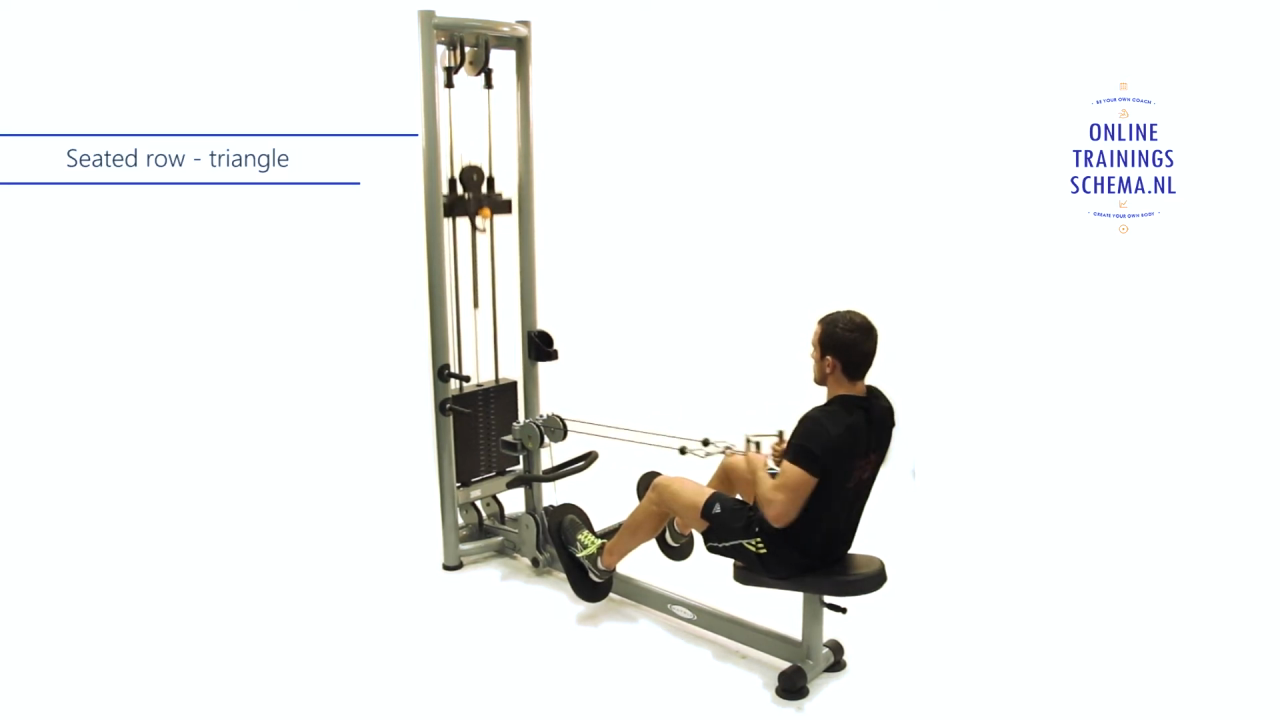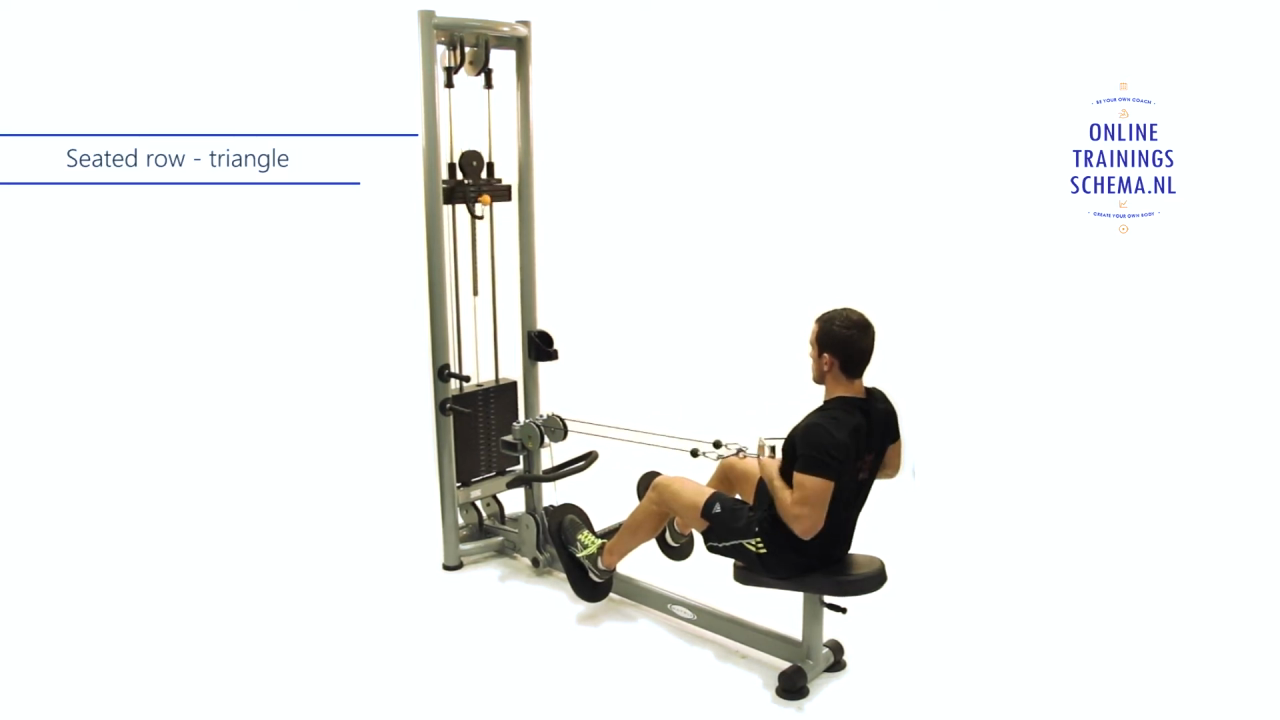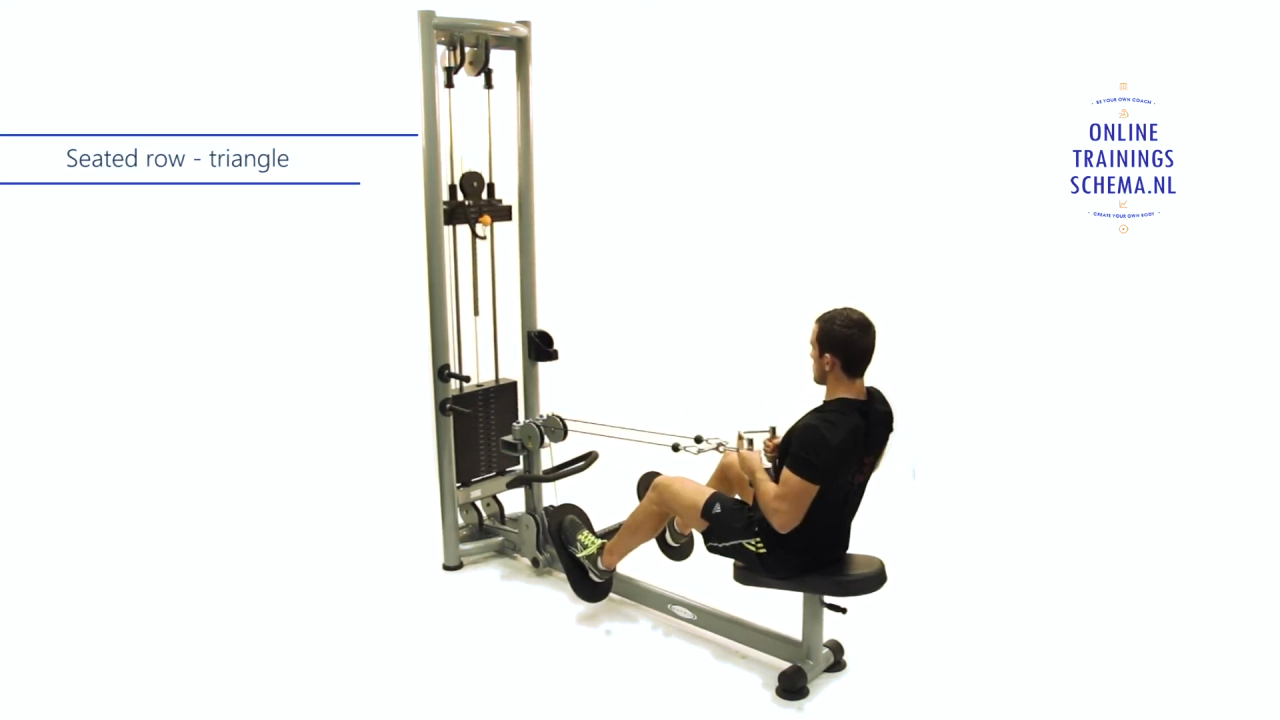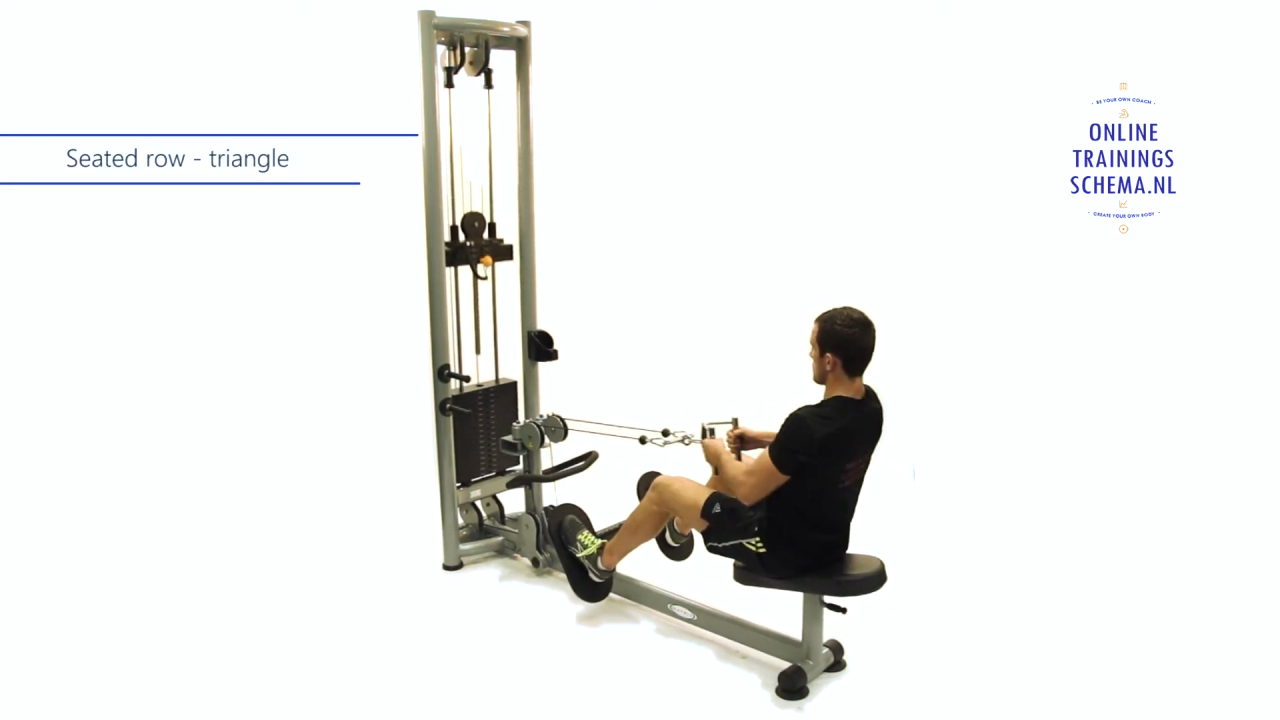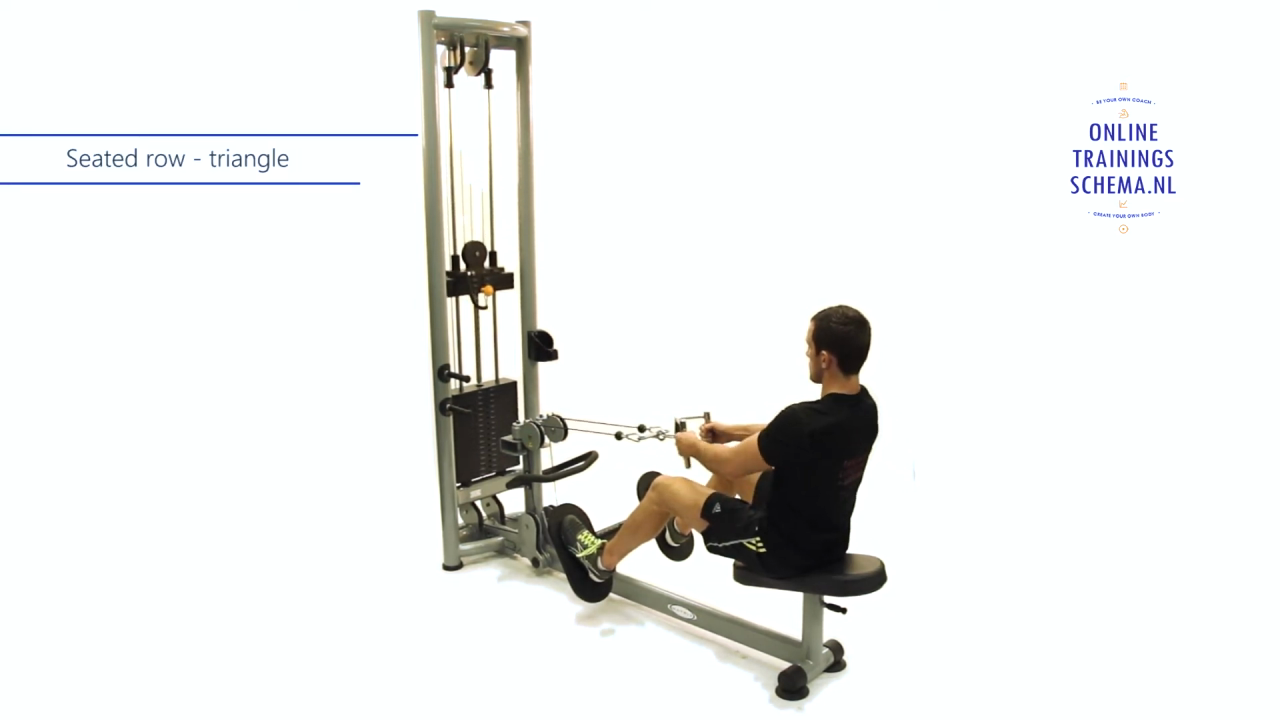
dt=0.4s
person 1, frame 1
left shoulder: (820, 426)
right shoulder: (879, 406)
left elbow: (776, 512)
left wrist: (757, 468)
left hip: (786, 549)
right hip: (830, 541)
left knee: (664, 487)
right knee: (730, 464)
left ankle: (603, 560)
right ankle: (679, 528)
person 1, frame 2
left shoulder: (821, 430)
right shoulder: (880, 407)
left elbow: (804, 524)
right elbow: (890, 467)
left wrist: (773, 474)
left hip: (786, 549)
right hip: (832, 541)
left knee: (664, 487)
right knee: (731, 464)
left ankle: (603, 559)
right ankle: (678, 528)
person 1, frame 3
left shoulder: (818, 430)
right shoulder: (878, 407)
left elbow: (782, 517)
left wrist: (755, 470)
left hip: (784, 550)
right hip: (827, 540)
left knee: (664, 487)
right knee: (730, 464)
left ankle: (603, 560)
right ankle: (679, 528)
person 1, frame 4
left shoulder: (810, 422)
right shoulder: (869, 405)
left elbow: (747, 488)
left wrist: (719, 455)
right wrist: (761, 439)
left hip: (781, 548)
right hip: (827, 540)
left knee: (663, 487)
right knee: (733, 466)
left ankle: (603, 559)
right ankle: (679, 527)
person 1, frame 5
left shoulder: (806, 420)
right shoulder: (863, 405)
left elbow: (730, 464)
left wrist: (694, 446)
right wrist: (732, 431)
left hip: (782, 547)
right hip: (827, 539)
left knee: (663, 488)
right knee: (733, 463)
left ankle: (603, 560)
right ankle: (679, 527)
